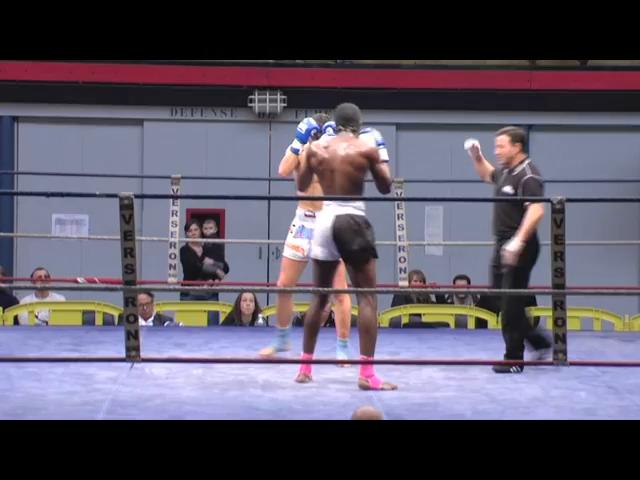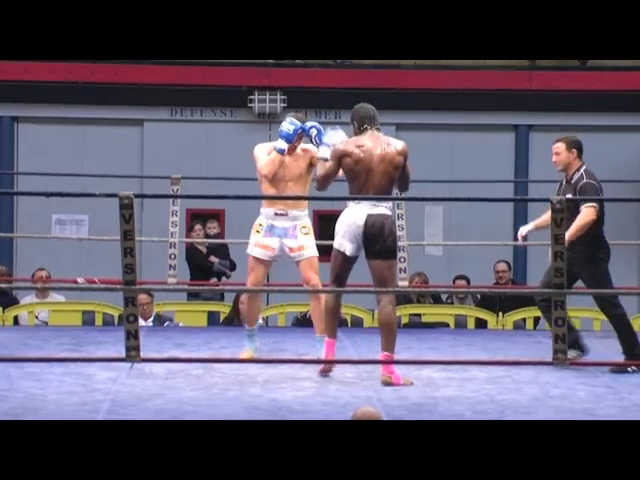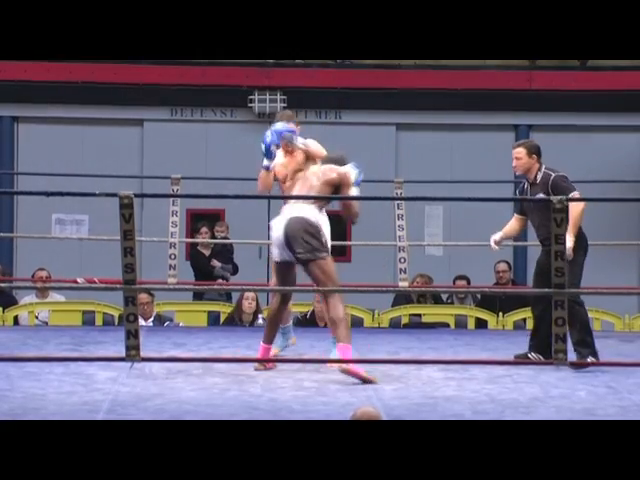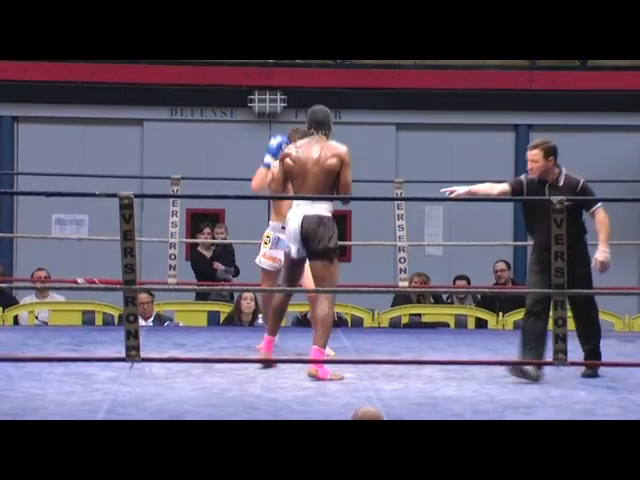
dt=0.7s
person 1, frame 1
left shoulder: (315, 148)
right shoulder: (368, 148)
left elbow: (301, 185)
right elbow: (386, 188)
right wrist: (380, 155)
left hip: (325, 219)
right hip: (353, 221)
left knee: (320, 297)
right knee: (367, 299)
left ankle: (305, 366)
right ankle: (367, 373)
person 1, frame 2
left shoulder: (344, 148)
right shoulder: (399, 147)
left elbow: (320, 184)
right elbow: (404, 187)
left wrist: (324, 148)
left hip: (352, 217)
right hip: (381, 220)
left knee: (335, 287)
right knee: (386, 296)
left ankle: (328, 357)
right ankle: (388, 370)
person 1, frame 3
left shoulder: (308, 170)
right shoulder: (342, 173)
right elbow: (352, 217)
right wrist: (353, 189)
left hip: (281, 223)
right hip: (303, 225)
left knee: (283, 294)
right knee: (333, 294)
left ankle: (264, 356)
right ankle: (346, 358)
person 1, frame 4
left shoulder: (290, 151)
right shoulder: (340, 152)
left elbow: (276, 191)
right elbow: (345, 196)
left hip: (295, 218)
right hip: (320, 221)
left knee: (287, 287)
right knee: (326, 295)
left ankle: (267, 348)
right ankle: (317, 363)
person 2, frame 1
right shoulder: (296, 150)
right elbow: (283, 171)
right wrist: (299, 142)
right hip: (301, 223)
left knee: (338, 288)
right knee: (284, 285)
left ankle: (343, 348)
right ankle: (281, 340)
person 2, frame 2
left shoulder: (308, 152)
right shoulder: (263, 149)
right elbow: (265, 172)
right wrist: (282, 142)
left hip: (298, 223)
right hip: (268, 222)
left knee: (313, 285)
right knee: (253, 285)
left ankle: (323, 345)
right ankle: (251, 341)
person 2, frame 3
left shoulder: (306, 147)
right shoulder: (273, 158)
left elbow: (322, 155)
right elbow: (263, 190)
left wrist: (297, 139)
right wrist: (268, 160)
left ankle: (335, 345)
right ankle: (286, 336)
person 2, frame 4
right shoulder: (275, 168)
right elbow: (256, 187)
right wrist: (269, 157)
right hip: (277, 234)
left knee: (312, 288)
right knee: (267, 290)
person 3, frame 1
left shoulder: (528, 176)
right shoulder: (507, 171)
left elbow: (536, 211)
right elbow: (489, 173)
left wrist: (519, 240)
right wrist: (476, 154)
left hip: (517, 249)
right hip: (504, 247)
left knee: (511, 303)
right knee: (505, 299)
left ankle: (513, 360)
right ankle: (539, 342)
person 3, frame 2
left shoulder: (586, 182)
right shoulder: (565, 183)
left elbow: (588, 215)
left wrist: (563, 239)
right wrist: (531, 225)
left hip: (591, 252)
right hip: (572, 252)
left knee: (608, 303)
right knee: (544, 295)
right ankle: (574, 345)
person 3, frame 3
left shoulder: (554, 179)
right shoulder: (523, 189)
left elbow: (577, 204)
right elbow: (519, 221)
left wrist: (569, 237)
right wrist: (501, 234)
left hip: (569, 249)
right hip: (549, 250)
left knee: (568, 296)
right knee: (539, 298)
left ankle: (587, 353)
right ankle: (540, 350)
person 3, frame 4
left shoulder: (575, 185)
right shoulder: (526, 184)
left elbow: (599, 213)
right elbow: (496, 189)
left wrist: (603, 247)
right wrist: (467, 190)
left hip: (574, 255)
right hip: (542, 255)
left knee: (584, 307)
right knee: (535, 306)
left ankle: (592, 361)
right ankle: (532, 363)
